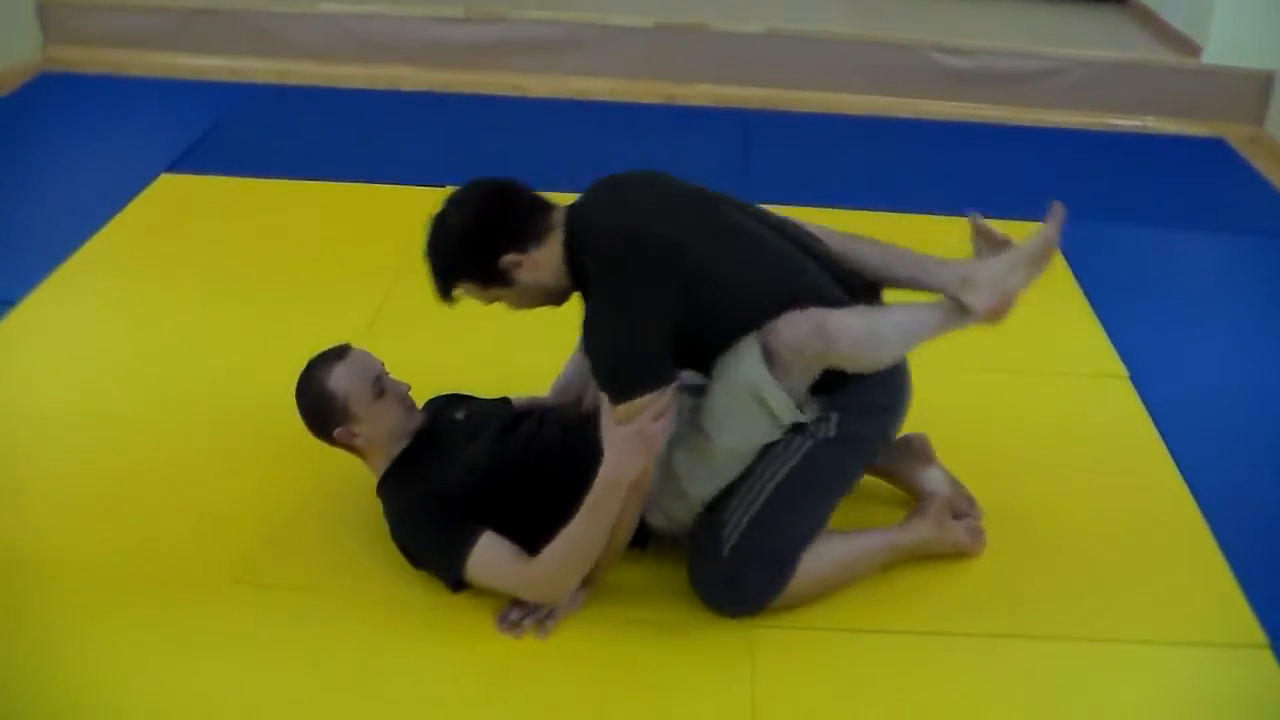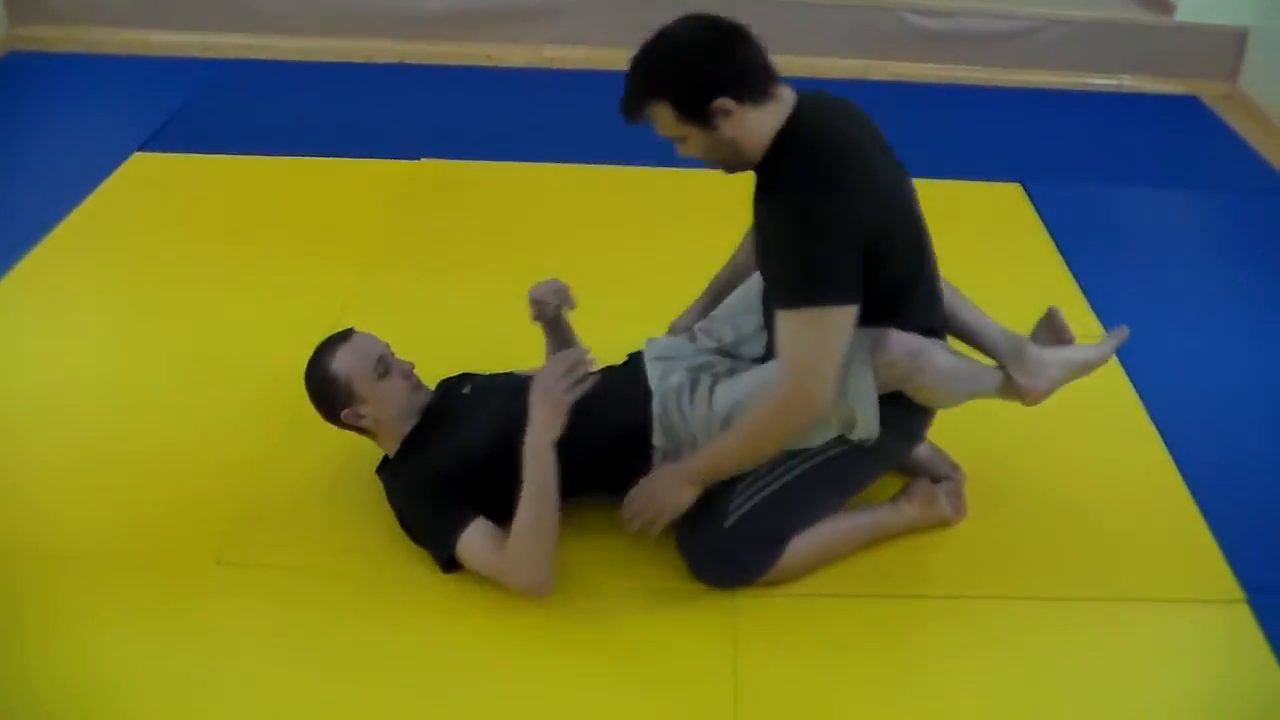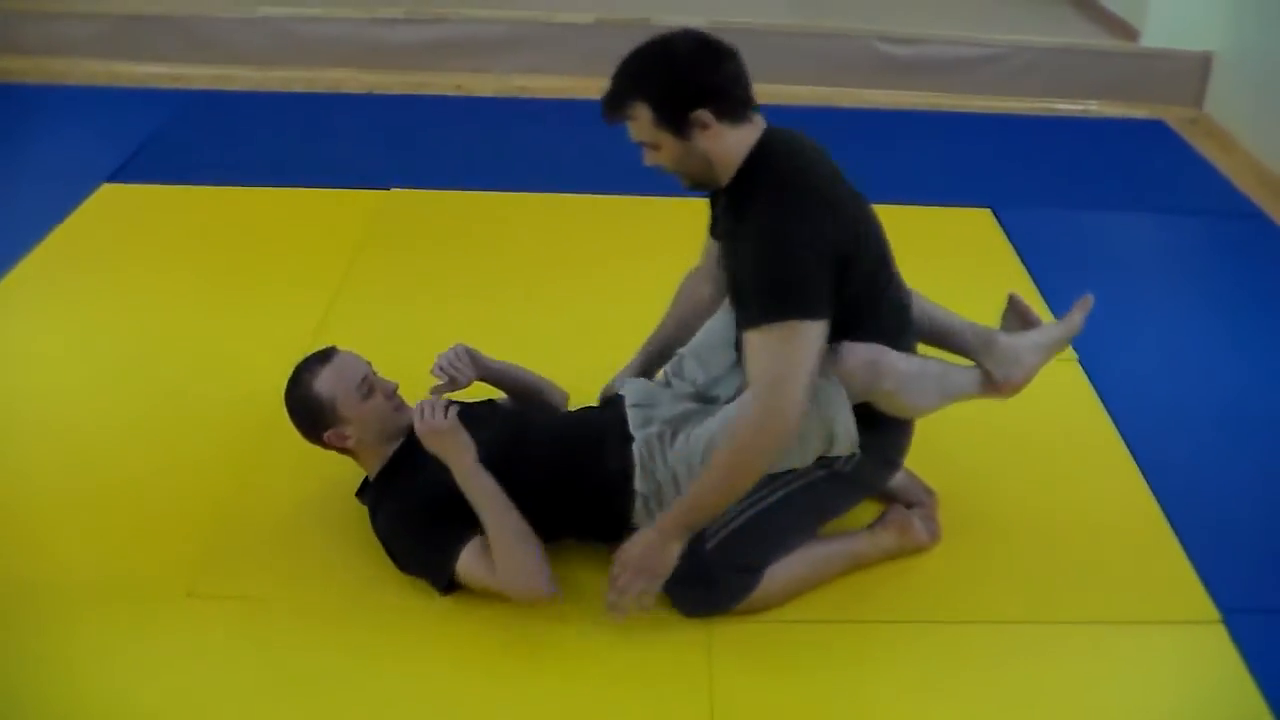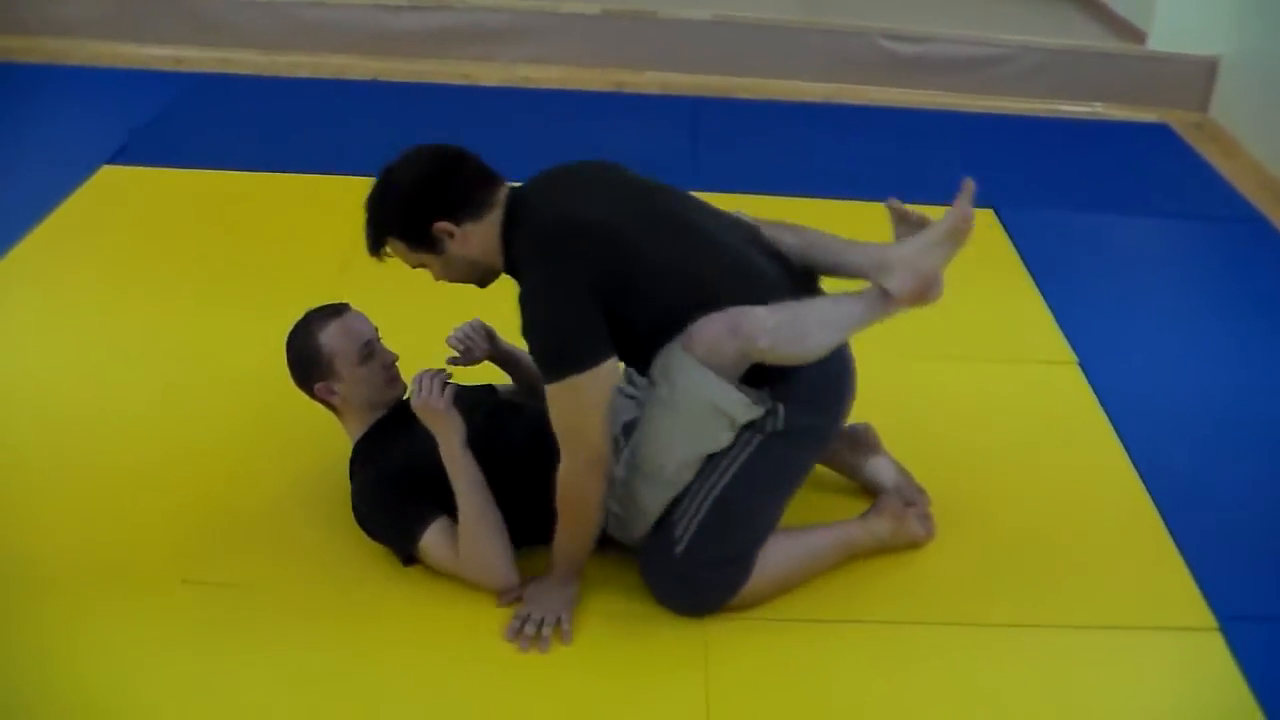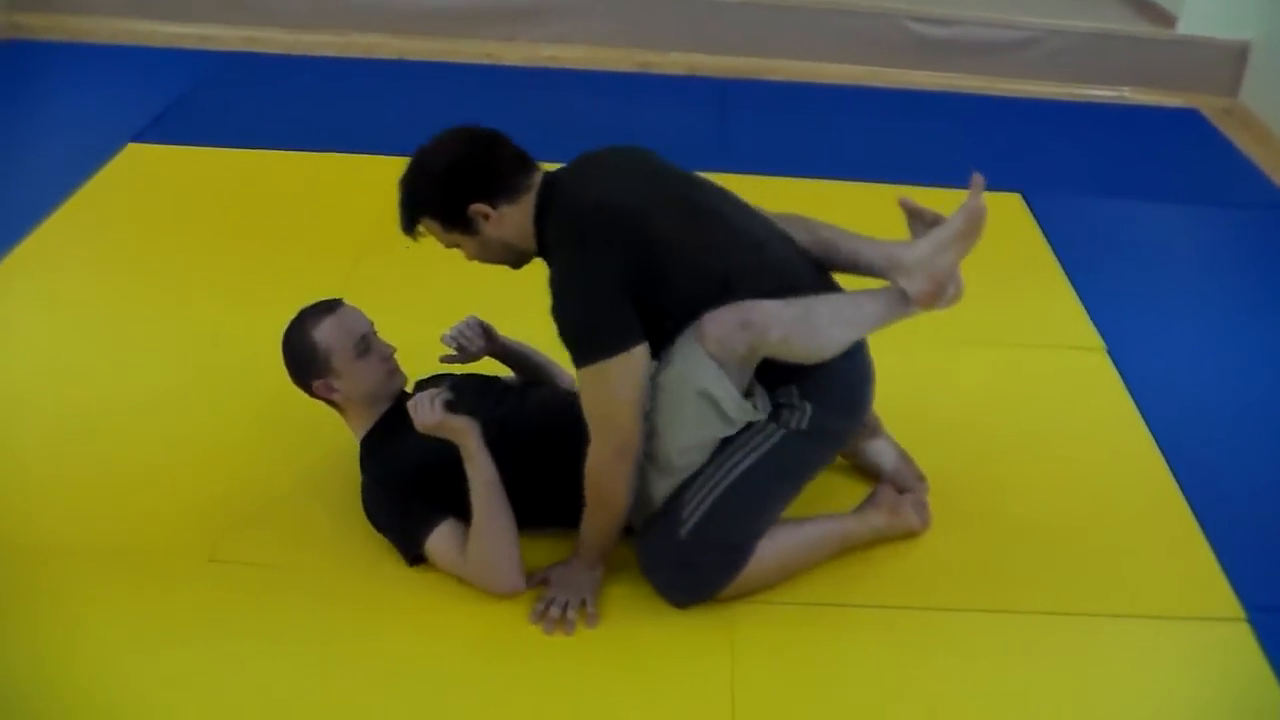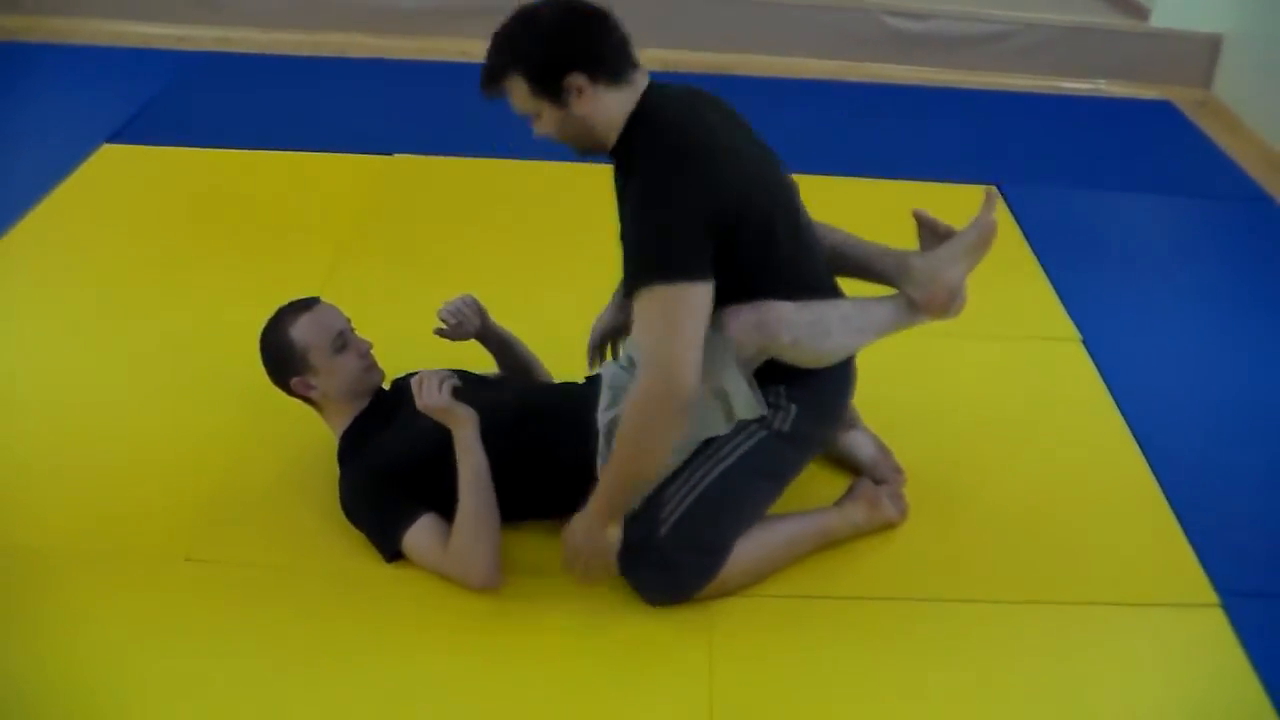
dt=0.4s
person 1, frame 1
left shoulder: (444, 412)
right shoulder: (417, 506)
right elbow: (548, 585)
right wrist: (613, 475)
left hip: (645, 414)
right hip: (664, 477)
right knee: (792, 341)
left ankle: (895, 455)
person 1, frame 2
left shoulder: (455, 392)
right shoulder: (421, 488)
right elbow: (530, 575)
left wrist: (550, 316)
right wrist: (538, 435)
right knee: (883, 351)
person 1, frame 3
left shoulder: (425, 424)
right shoulder: (405, 515)
right elbow: (533, 583)
left wrist: (482, 367)
right wrist: (461, 465)
left hip: (643, 412)
right hip: (659, 481)
right knee: (841, 363)
left ankle: (859, 457)
person 1, frame 4
left shoulder: (413, 401)
right shoulder: (380, 487)
left elbow: (549, 400)
right elbow: (497, 573)
left wrist: (496, 347)
right wrist: (450, 436)
left hip: (621, 424)
right hip: (629, 492)
right knee: (709, 337)
left ankle: (840, 449)
person 1, frame 5
left shoulder: (431, 395)
right shoulder: (391, 484)
left elbow: (559, 387)
right elbow: (503, 577)
left wrist: (496, 345)
right wrist: (469, 442)
person 1, frame 6
left shoulder: (411, 391)
right shoulder: (370, 484)
right elbow: (480, 570)
left wrist: (487, 331)
right wrist: (463, 432)
right knee: (748, 324)
person 2, frame 1
left shoulder: (619, 310)
right shoulder: (613, 196)
left elbow: (630, 474)
left hip: (836, 388)
right hip: (847, 327)
left knee: (723, 579)
person 2, frame 2
left shoulder: (814, 206)
right shoulder: (814, 116)
left elbow: (804, 398)
left wrist: (687, 477)
right wrist: (697, 314)
left hip: (874, 398)
left knee: (715, 549)
person 2, frame 3
left shoulder: (786, 226)
right shoulder: (752, 160)
left elbow: (774, 418)
right elbow: (711, 281)
left wrist: (670, 534)
right wrist: (635, 374)
left hip: (848, 419)
left knee: (696, 574)
person 2, frame 4
left shoulder: (553, 289)
right shoulder: (562, 191)
left elbow: (586, 463)
left wrist: (564, 579)
left hip: (796, 379)
right hip: (798, 331)
left knee: (686, 578)
person 2, frame 5
left shoulder: (583, 271)
right shoulder: (603, 170)
left elbow: (618, 444)
left wrist: (587, 560)
left hip: (809, 384)
right hip: (814, 336)
left knee: (677, 566)
left ankle: (868, 521)
person 2, frame 6
left shoulder: (663, 178)
right shoulder: (679, 105)
left elbow: (670, 384)
left wrist: (602, 512)
right wrist: (620, 305)
left hip: (785, 384)
left knee: (658, 566)
right ankle: (830, 431)
